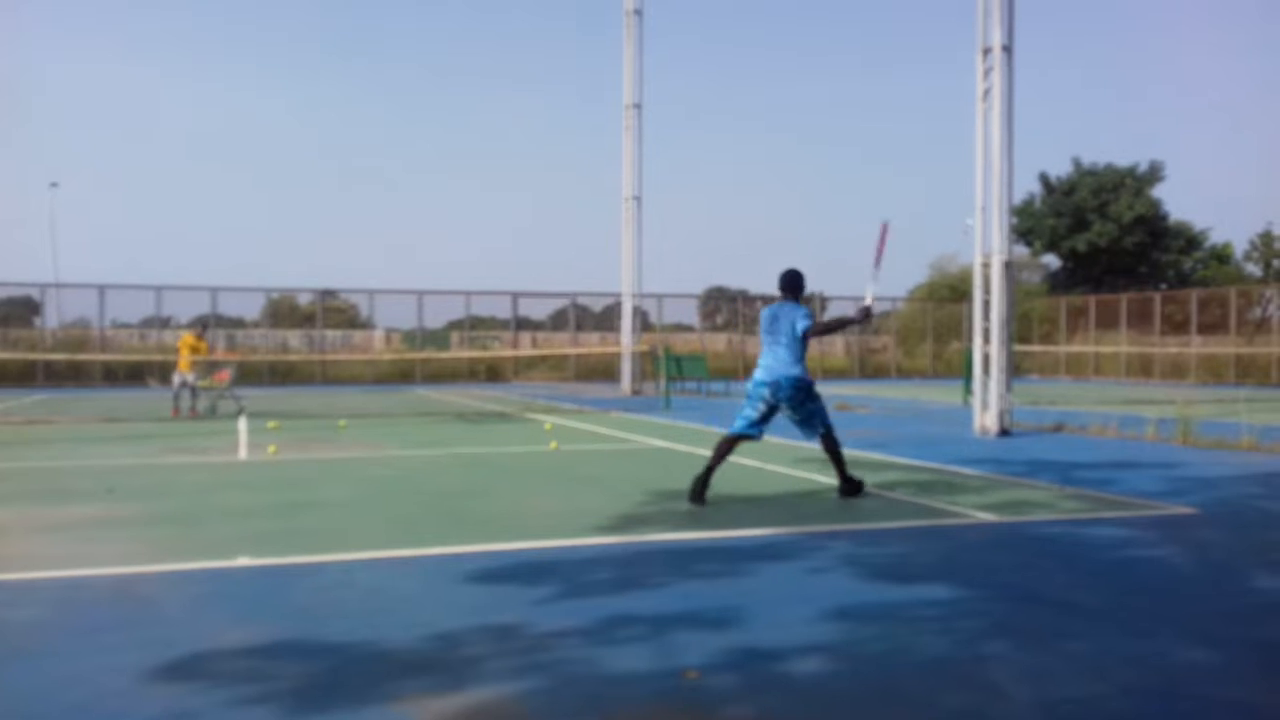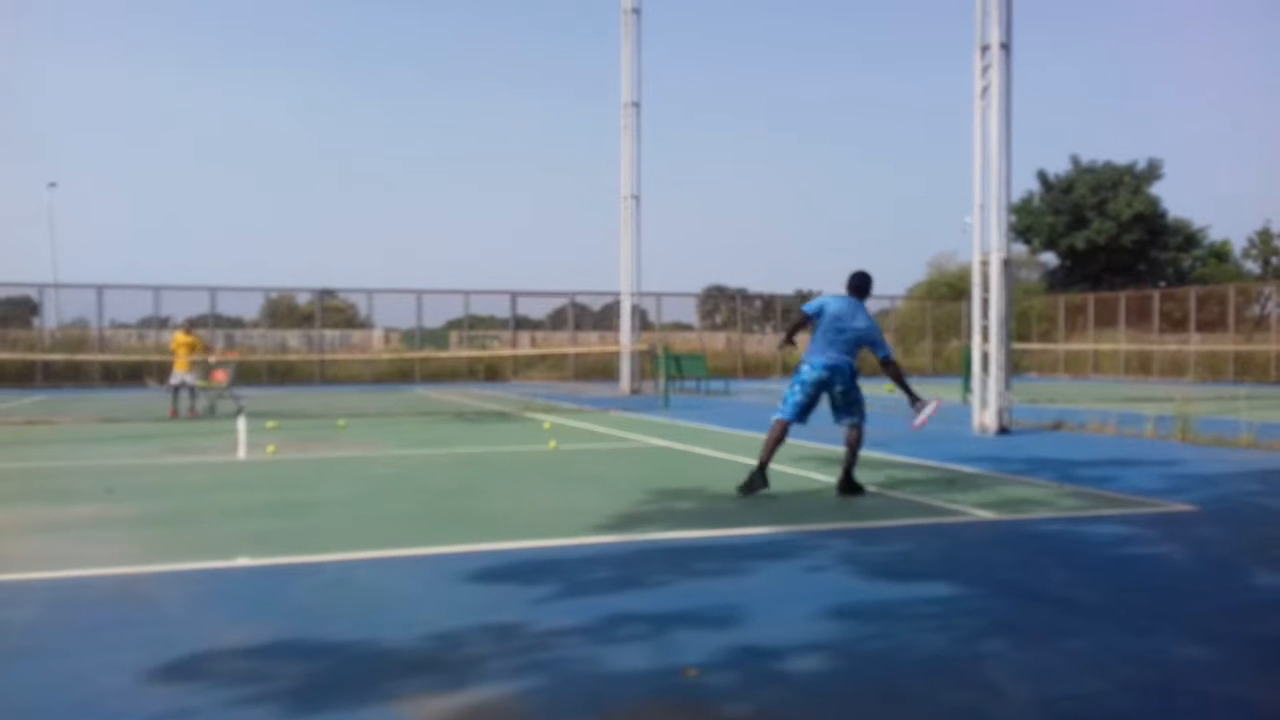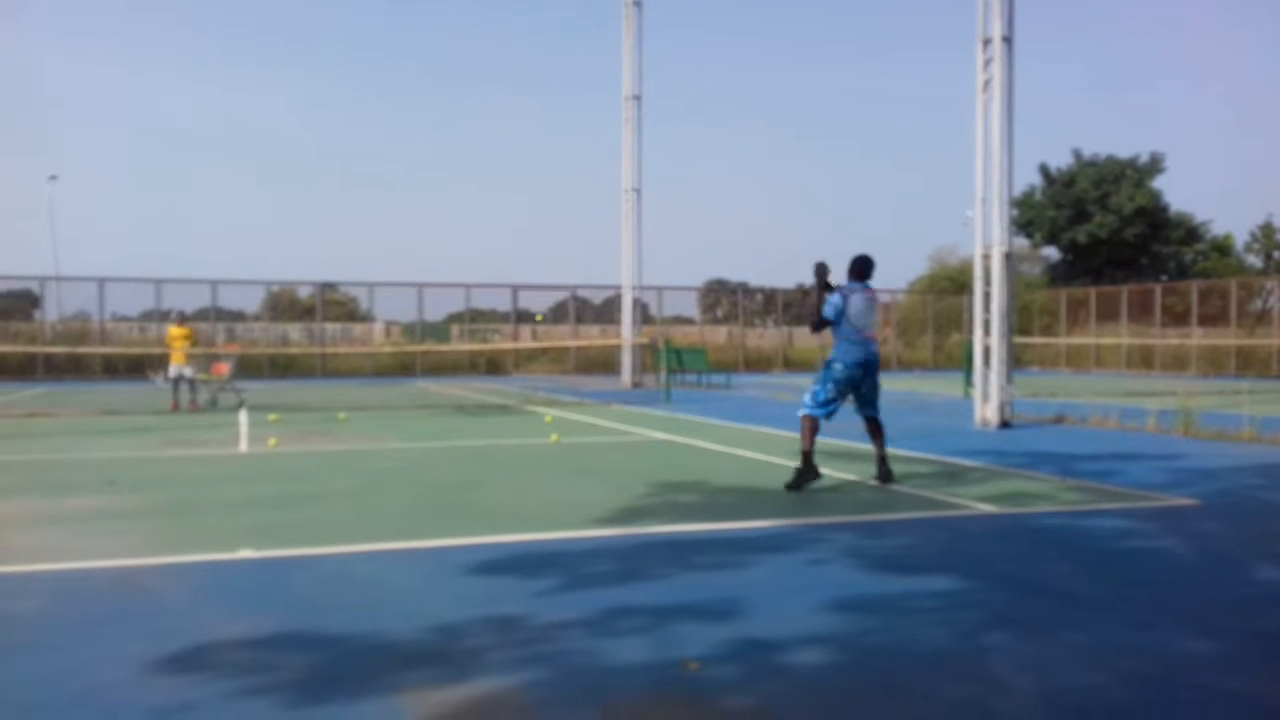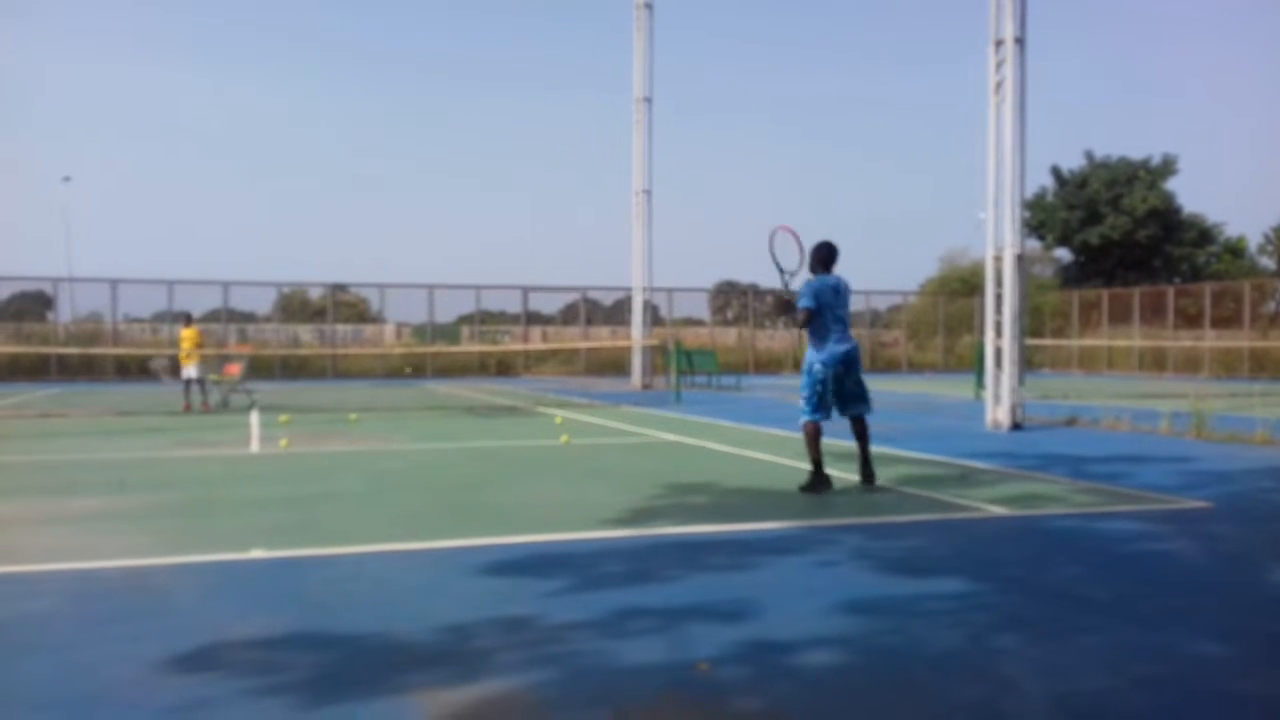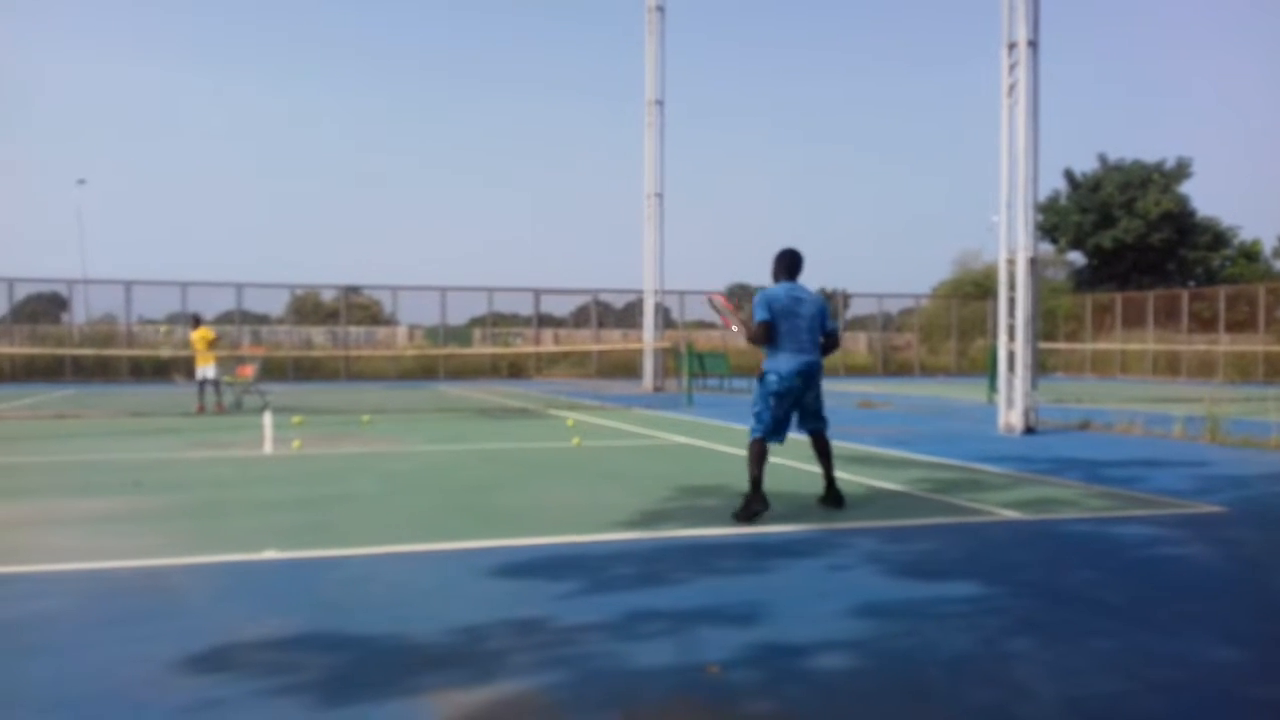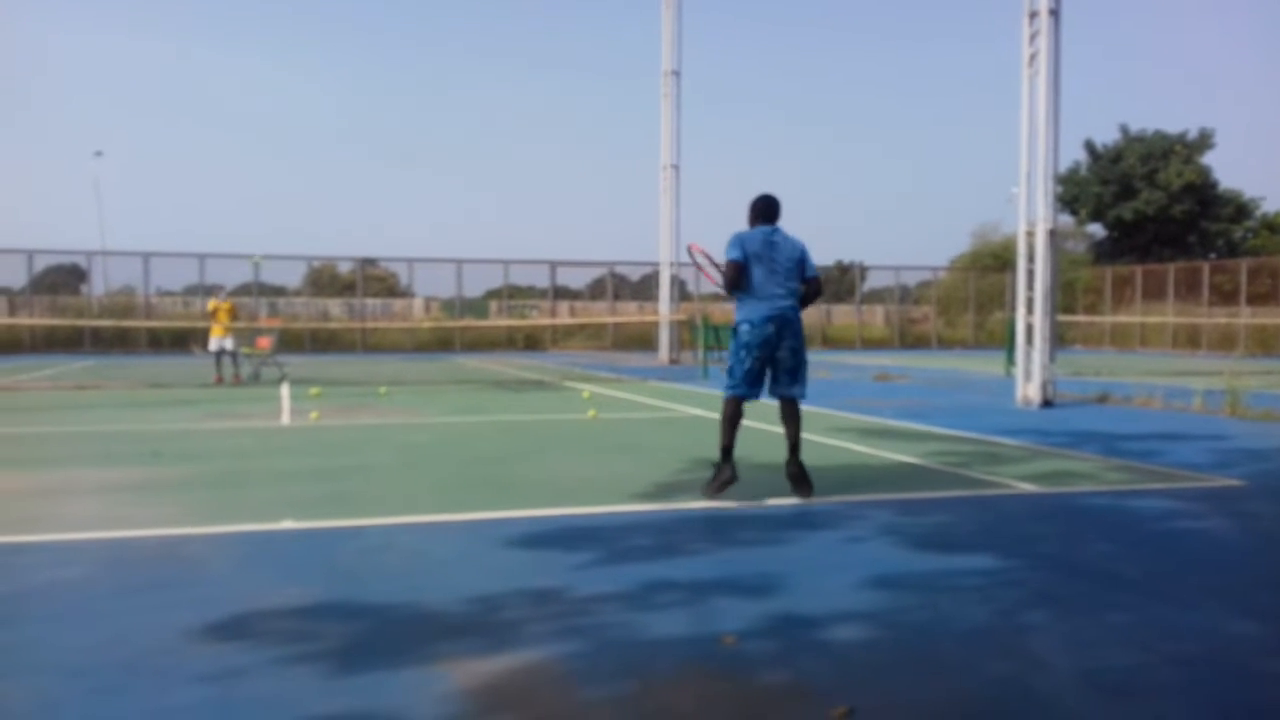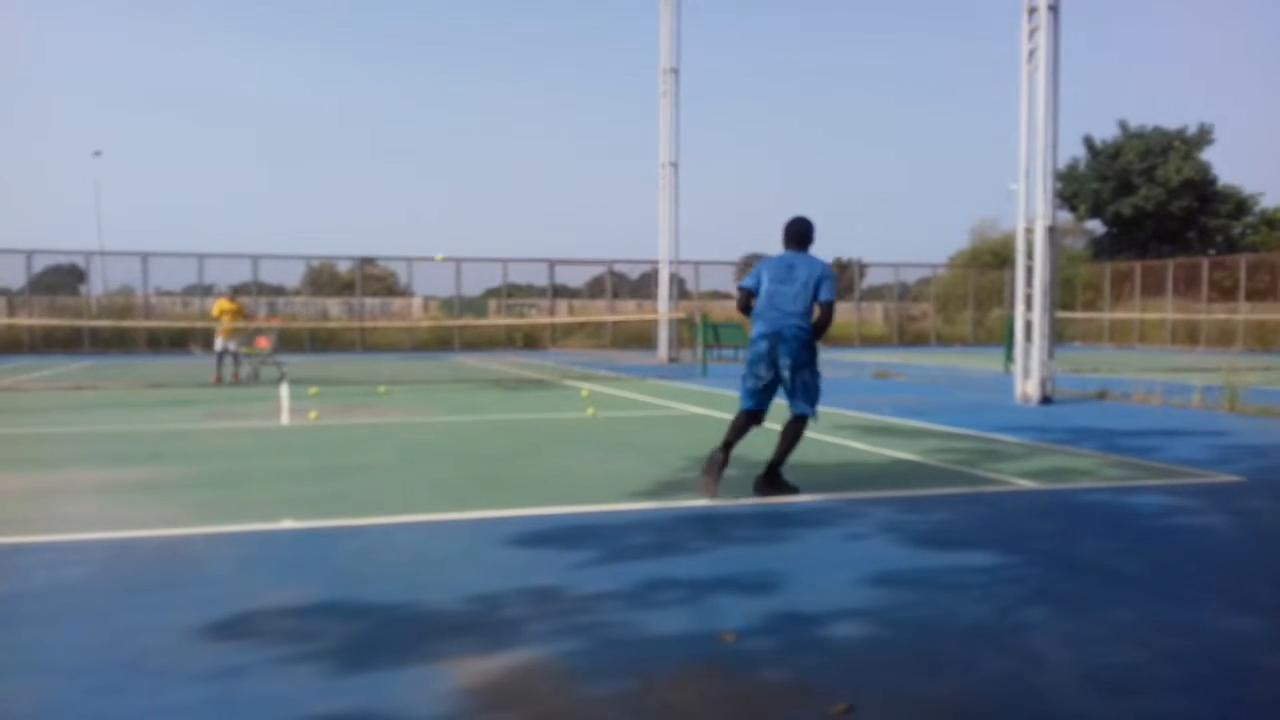
dt=0.4s
person 1, frame 1
left shoulder: (766, 313)
right shoulder: (800, 312)
right elbow: (812, 331)
left wrist: (823, 324)
right wrist: (853, 319)
left hip: (762, 381)
right hip: (792, 382)
left knee: (737, 433)
right knee: (824, 430)
left ankle: (704, 478)
right ankle: (846, 482)
person 1, frame 2
left shoulder: (826, 300)
right shoulder: (869, 324)
left elbow: (799, 322)
right elbow: (889, 366)
left wrist: (788, 337)
right wrist: (911, 396)
left hip: (812, 365)
right hip: (842, 370)
left knee: (783, 418)
right knee: (853, 423)
left ankle: (761, 471)
right ankle: (846, 478)
person 1, frame 3
left shoulder: (840, 296)
right shoulder: (869, 296)
left elbow: (815, 326)
left wrist: (819, 296)
right wrist: (824, 286)
left hip: (844, 363)
right hip: (869, 361)
left knee: (810, 410)
right knee: (870, 413)
left ankle: (808, 466)
right ankle: (883, 466)
person 1, frame 4
left shoulder: (812, 286)
right shoulder: (842, 285)
left elbow: (803, 321)
left wrist: (791, 309)
right wrist: (796, 306)
left hip: (823, 359)
right hip: (849, 354)
left knee: (811, 417)
right knee: (856, 412)
left ankle: (818, 475)
right ankle: (866, 466)
person 1, frame 5
left shoulder: (765, 297)
right shoulder: (816, 300)
left elbow: (761, 336)
right elbow: (833, 342)
left wrist: (752, 335)
left hip: (779, 373)
right hip: (810, 370)
left knee: (760, 435)
right knee: (816, 430)
left ankle: (756, 493)
right ankle: (831, 489)
person 1, frame 6
left shoulder: (740, 240)
right shoulder: (795, 245)
left elbow: (732, 278)
right elbow: (815, 288)
left wrist: (729, 289)
left hip: (753, 323)
right hip: (788, 323)
left knee: (735, 394)
right knee: (789, 396)
left ankle: (725, 462)
right ankle: (793, 461)
person 1, frame 7
left shoulder: (764, 266)
right shoulder: (821, 270)
left elbow: (742, 303)
right elbow: (826, 316)
left hip: (763, 339)
right hip: (796, 339)
left knee: (751, 409)
right knee: (801, 411)
left ankle: (722, 452)
right ankle: (770, 475)
